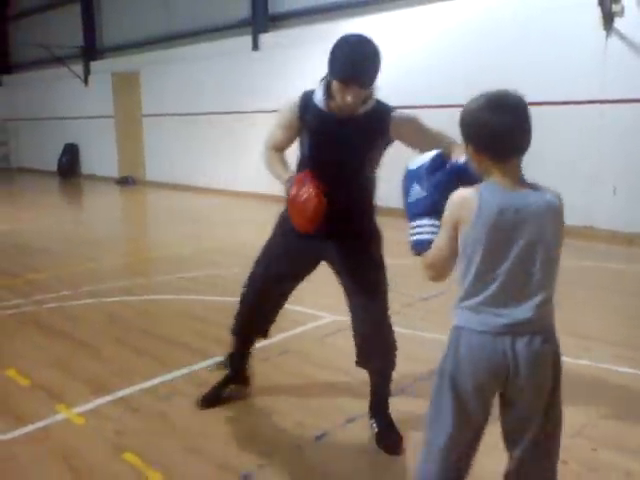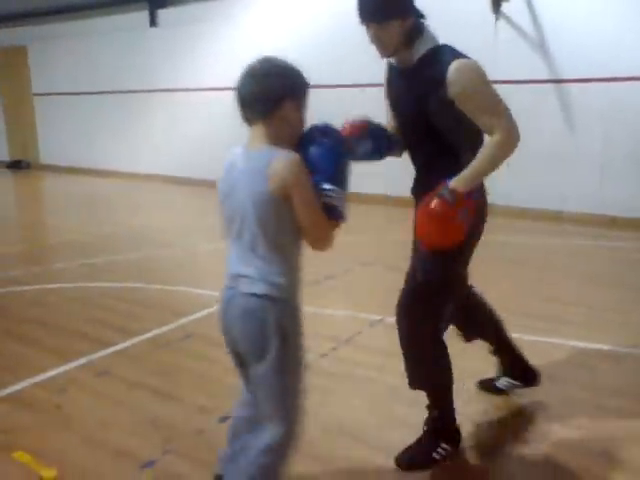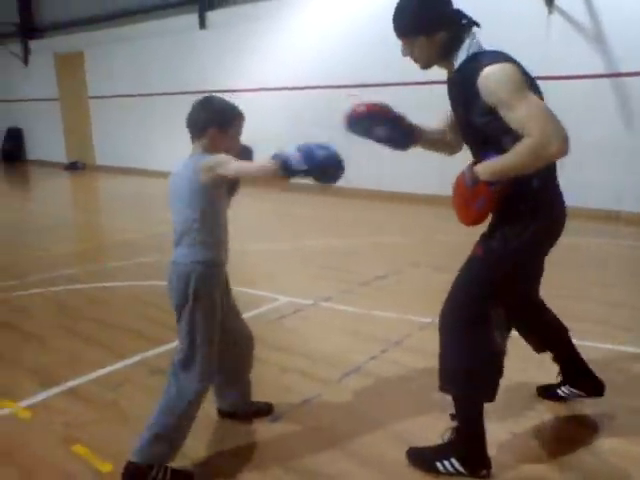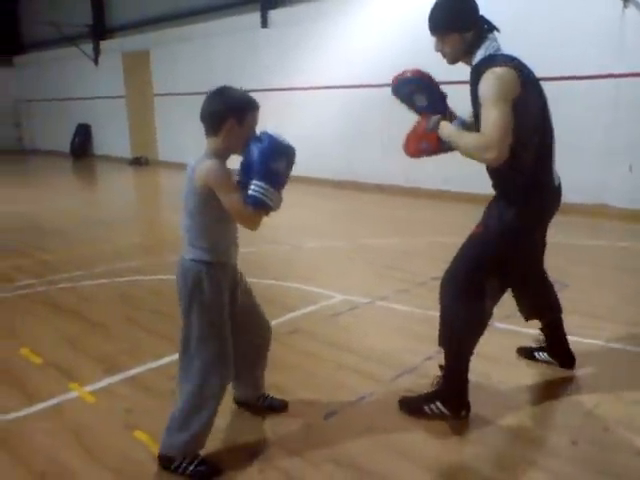
dt=1s
person 1, frame 1
left shoulder: (389, 121)
right shoulder: (301, 108)
left elbow: (449, 148)
right elbow: (273, 149)
right wrist: (290, 181)
left hip: (355, 227)
left knee: (373, 322)
right knee: (256, 296)
left ankle: (380, 413)
right ankle: (236, 375)
person 1, frame 2
left shoulder: (455, 70)
right shoulder: (394, 73)
left elbow: (506, 133)
left wrist: (460, 184)
right wrist: (381, 142)
left hip: (455, 204)
right hip: (429, 200)
left knee: (417, 311)
right knee: (452, 293)
left ankle: (443, 428)
right ankle: (517, 369)
person 1, frame 3
left shoulder: (493, 73)
right shoulder: (463, 78)
left elbow: (552, 142)
right elbow: (450, 140)
left wrist: (484, 172)
right wrist: (404, 130)
left hip: (528, 215)
right hip: (522, 212)
left knee: (463, 318)
right knee: (519, 301)
right ankle: (580, 378)
person 1, frame 4
left shoulder: (497, 74)
right shoulder: (495, 69)
left elbow: (491, 149)
right elbow: (484, 133)
left wrist: (442, 128)
right wrist: (441, 111)
left hip: (522, 199)
right hip: (533, 193)
left knee: (461, 285)
right knee: (526, 274)
left ankle: (452, 396)
right ankle: (558, 349)
person 2, frame 1
left shoulder: (464, 202)
right shoulder: (551, 203)
left elbow: (435, 269)
left wrist: (425, 211)
left hip: (474, 343)
right hip: (534, 346)
person 2, frame 2
left shoulder: (232, 162)
right shoulder: (288, 165)
right elbow: (321, 239)
right wrist: (327, 181)
left hip: (234, 302)
right hip: (270, 309)
left knee: (260, 401)
right knee: (274, 425)
person 2, frame 3
left shoulder: (182, 171)
right shoulder: (215, 165)
right elbow: (263, 170)
left wrist: (226, 187)
right wrist: (308, 160)
left hip: (193, 270)
right hip: (198, 275)
left knee: (235, 341)
right knee: (195, 367)
left ankle: (234, 401)
person 2, frame 4
left shoulder: (219, 167)
right shoulder: (211, 169)
left elbow: (240, 208)
right elbow: (250, 219)
left wrist: (262, 173)
right wrist: (266, 173)
left hip: (224, 268)
right hip: (204, 274)
left knee: (255, 331)
right knee: (208, 364)
left ankle: (250, 394)
